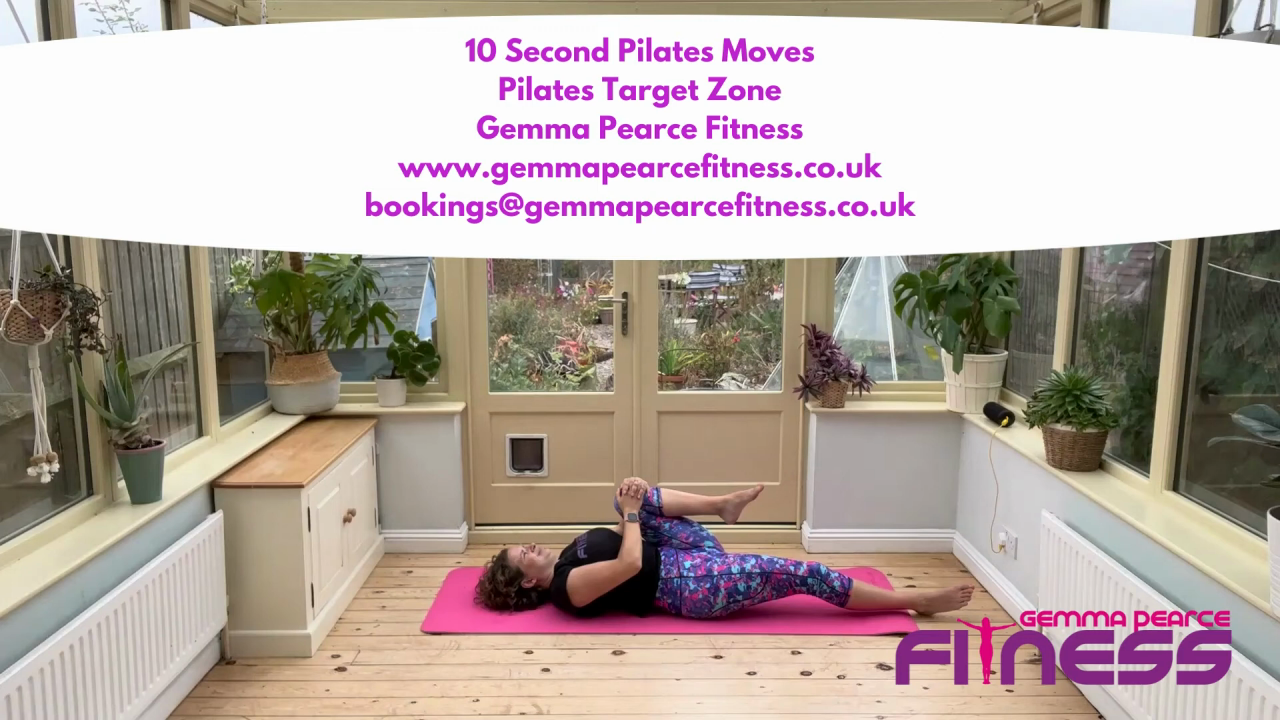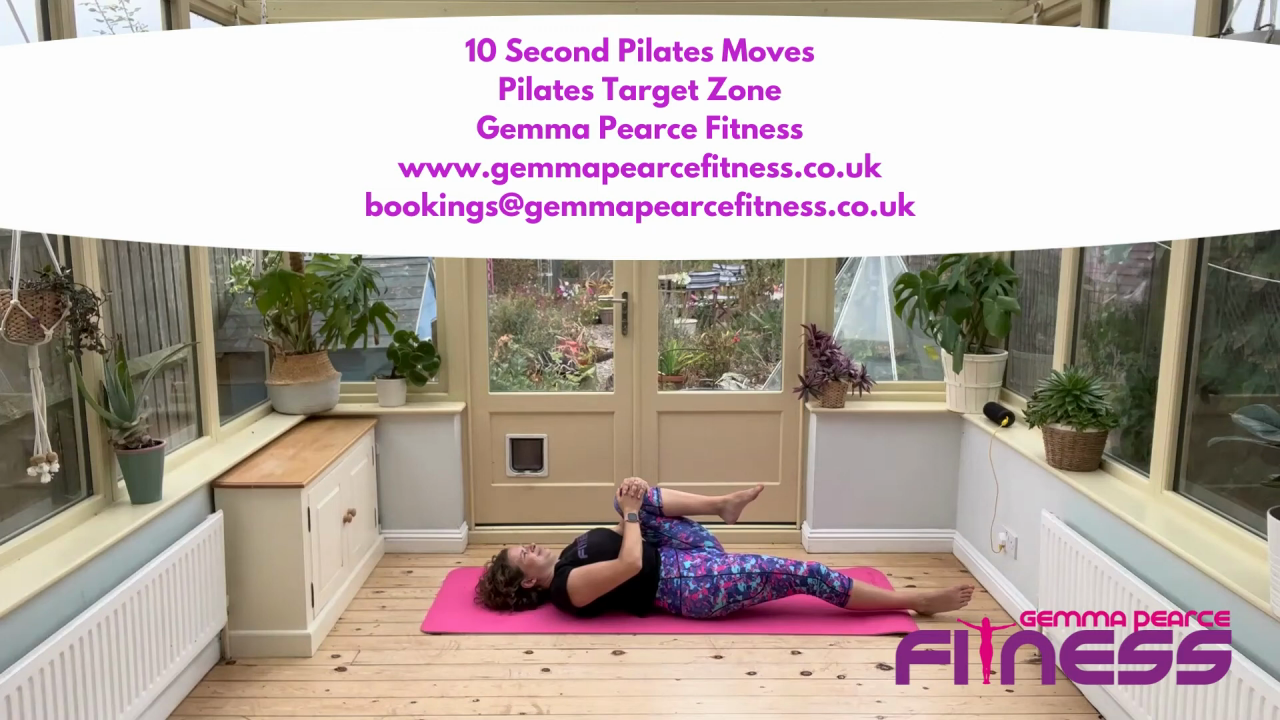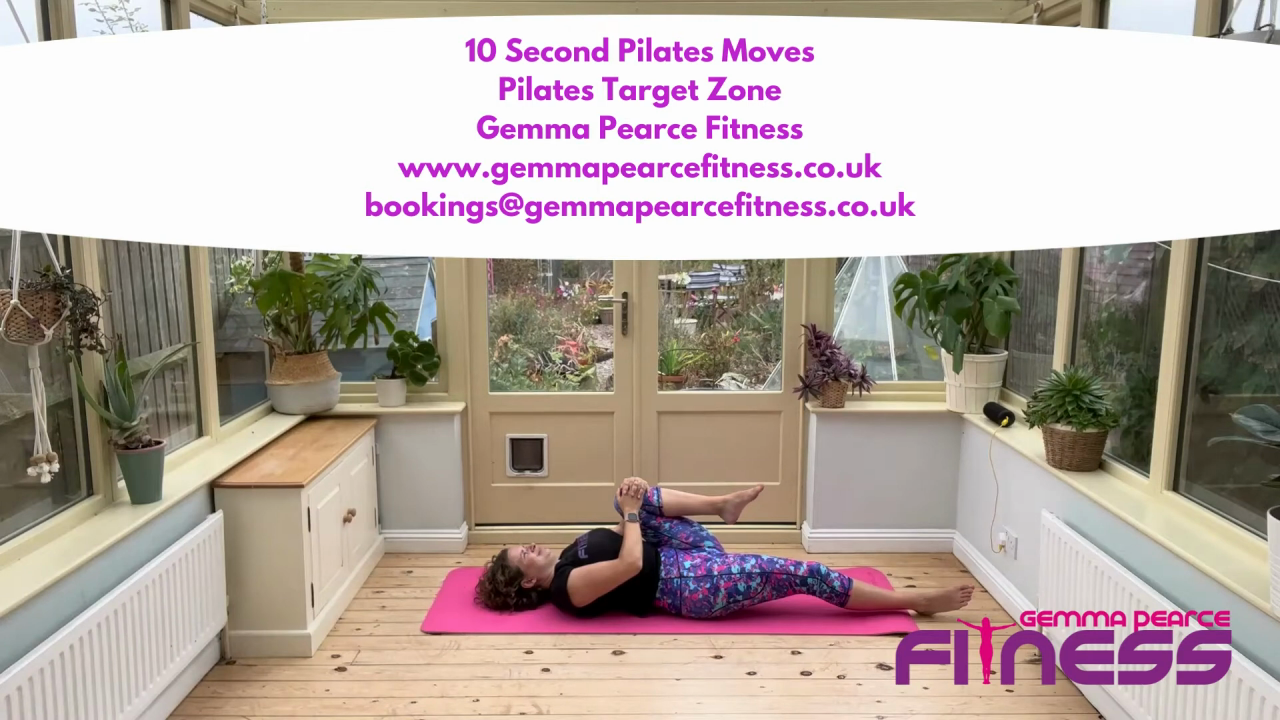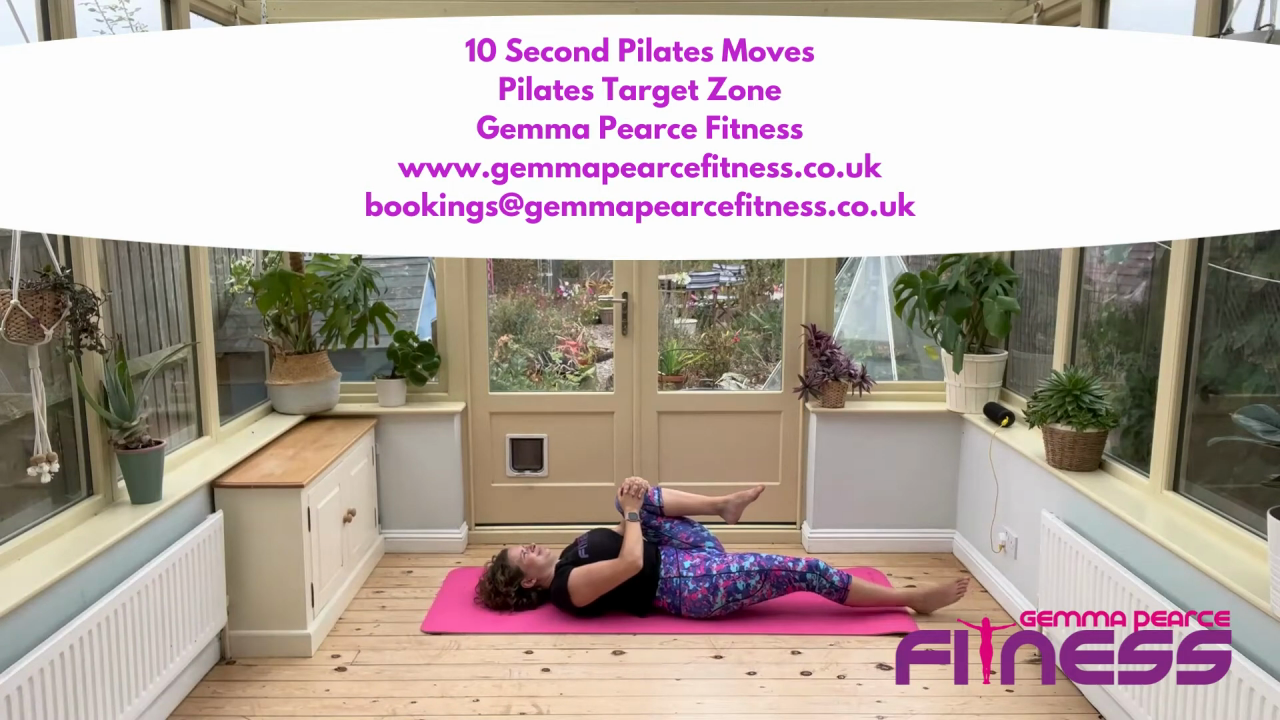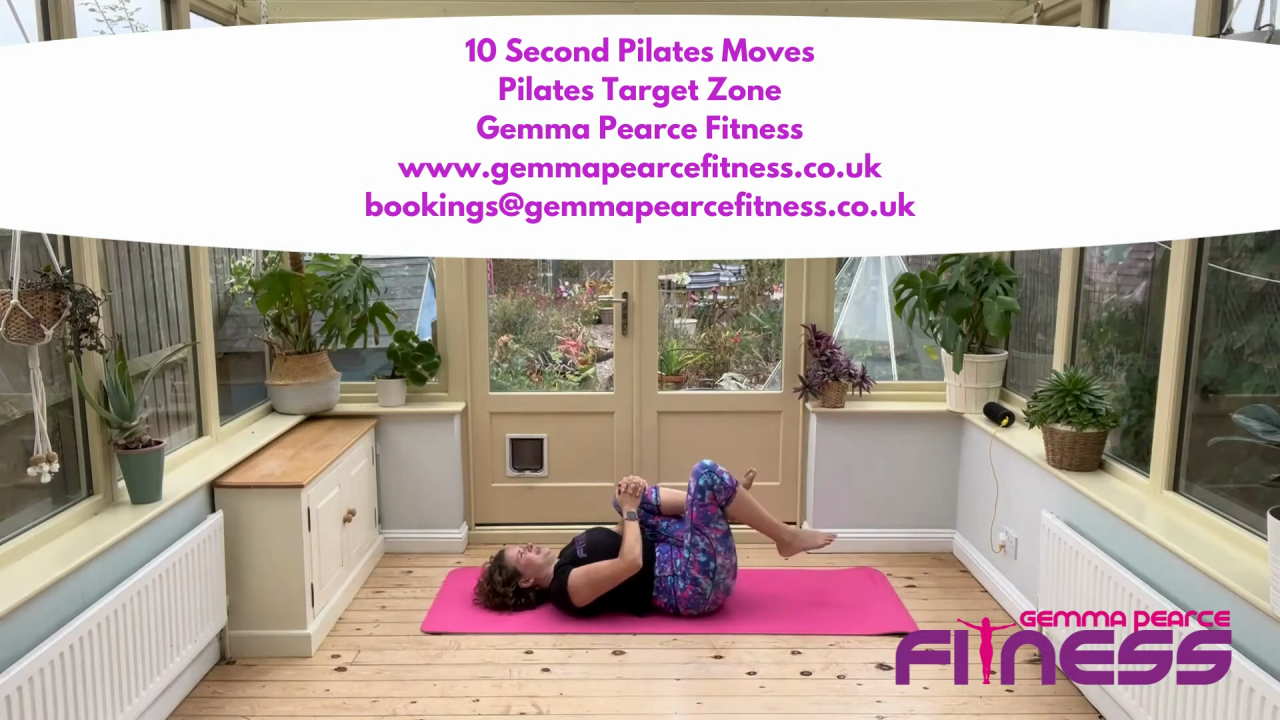
dt=1s
person 1, frame 1
left shoulder: (568, 559)
right shoulder: (568, 588)
left elbow: (616, 541)
right elbow: (630, 564)
left wrist: (632, 502)
right wrist: (632, 513)
left hip: (685, 560)
right hip: (689, 587)
left knee: (637, 497)
right knee: (800, 573)
left ankle: (723, 504)
right ankle: (914, 599)
person 1, frame 2
left shoulder: (568, 558)
right shoulder: (569, 588)
left elbow: (619, 540)
right elbow: (631, 563)
left wrist: (632, 504)
right wrist: (632, 512)
left hip: (686, 558)
right hip: (689, 586)
left knee: (636, 498)
right knee: (801, 573)
left ankle: (722, 504)
right ankle: (915, 600)
person 1, frame 3
left shoulder: (568, 559)
right shoulder: (570, 589)
left elbow: (621, 539)
right elbow: (631, 564)
left wrist: (631, 507)
right wrist: (631, 513)
left hip: (686, 559)
right hip: (689, 586)
left knee: (639, 498)
right knee: (801, 573)
left ankle: (722, 504)
right ankle: (915, 599)
person 1, frame 4
left shoulder: (569, 560)
right shoulder: (570, 589)
left elbow: (621, 542)
right elbow: (632, 562)
left wrist: (632, 507)
right wrist: (631, 513)
left hip: (689, 560)
right hip: (694, 588)
left knee: (641, 498)
right knee: (805, 569)
left ankle: (723, 504)
right ankle: (916, 598)
person 1, frame 5
left shoulder: (568, 558)
right shoulder: (569, 587)
left elbow: (620, 539)
right elbow: (631, 562)
left wrist: (631, 503)
right wrist: (630, 509)
left hip: (675, 561)
right hip: (694, 588)
left knee: (634, 497)
right knee: (706, 472)
left ankle: (729, 501)
right ankle: (785, 537)
